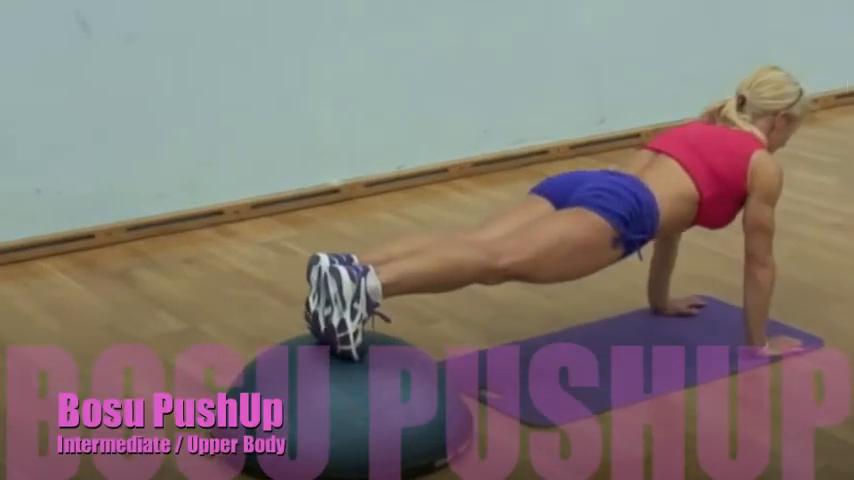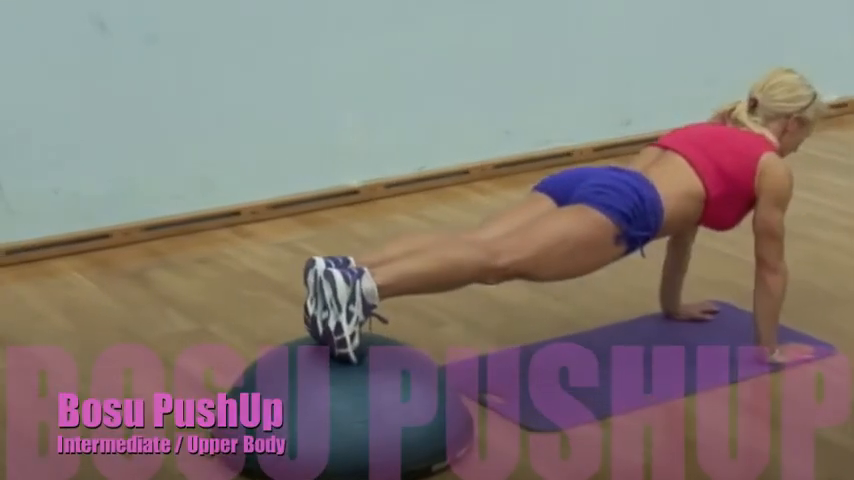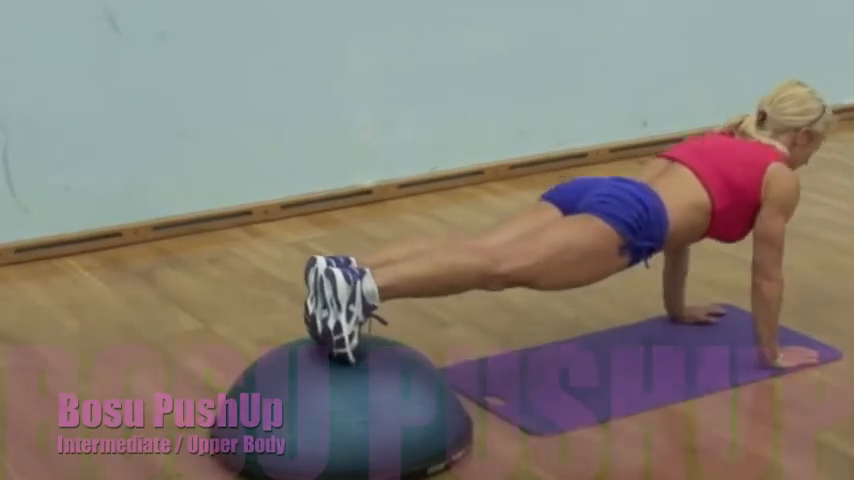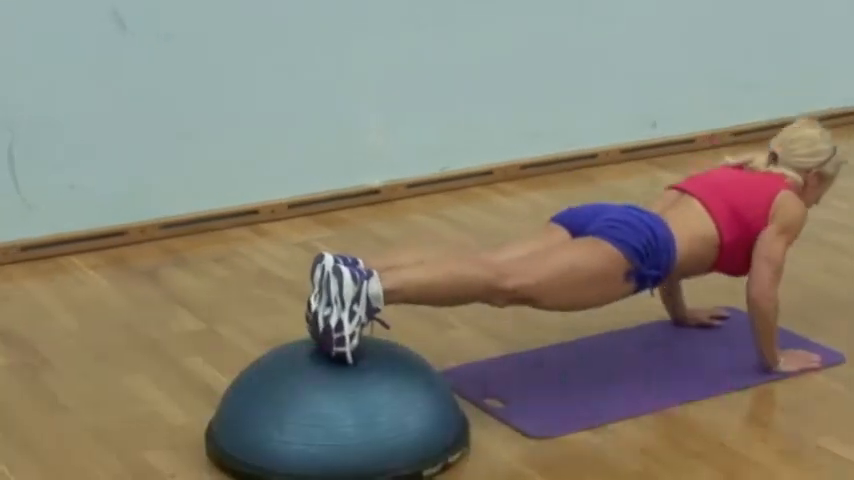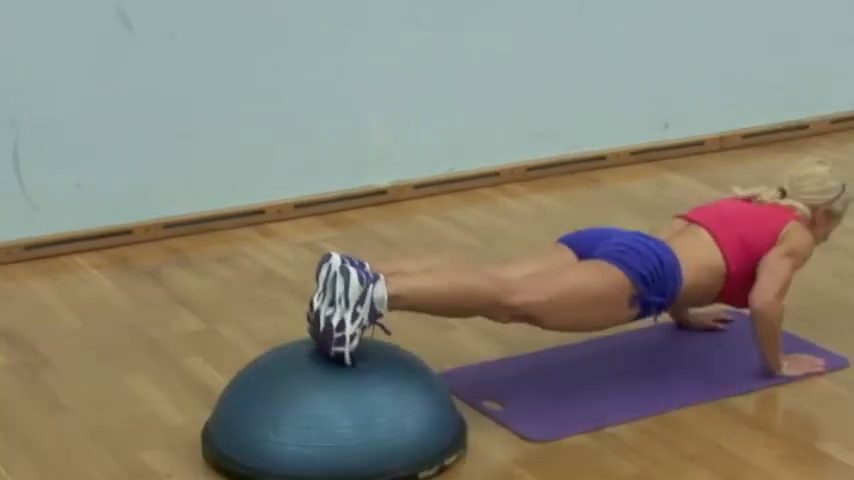
dt=0.2s
person 1, frame 1
left shoulder: (697, 130)
right shoulder: (763, 166)
left elbow: (671, 213)
right elbow: (760, 261)
left wrist: (658, 301)
right wrist: (759, 344)
left hip: (578, 183)
right hip: (618, 208)
left knee: (470, 245)
right knee: (501, 263)
left ankle: (347, 268)
right ankle: (369, 287)
person 1, frame 2
left shoulder: (709, 132)
right shoulder: (772, 169)
left elbow: (682, 216)
right elbow: (770, 267)
left wrist: (672, 306)
right wrist: (770, 349)
left hip: (583, 181)
right hip: (622, 206)
left knee: (470, 243)
right knee: (500, 261)
left ankle: (346, 271)
right ankle: (366, 287)
person 1, frame 3
left shoulder: (718, 142)
right shoulder: (780, 178)
left elbow: (678, 222)
right elbow: (767, 274)
left wrist: (676, 309)
right wrist: (771, 353)
left hip: (589, 191)
right hip: (626, 217)
left knee: (474, 249)
right knee: (503, 268)
left ankle: (347, 271)
right ankle: (366, 288)
person 1, frame 4
left shoulder: (730, 174)
right shoulder: (789, 206)
right elbow: (761, 288)
left wrist: (679, 312)
right wrist: (773, 359)
left hip: (599, 217)
right hip: (634, 244)
left knee: (487, 266)
right knee: (508, 286)
left ankle: (352, 273)
right ankle: (369, 290)
person 1, frame 5
left shoulder: (741, 206)
right shoulder: (796, 238)
right elbow: (763, 300)
left wrist: (683, 313)
right wrist: (776, 364)
left hip: (606, 242)
right hip: (642, 273)
left knee: (493, 283)
right knee: (513, 302)
left ankle: (359, 276)
right ankle: (373, 293)
